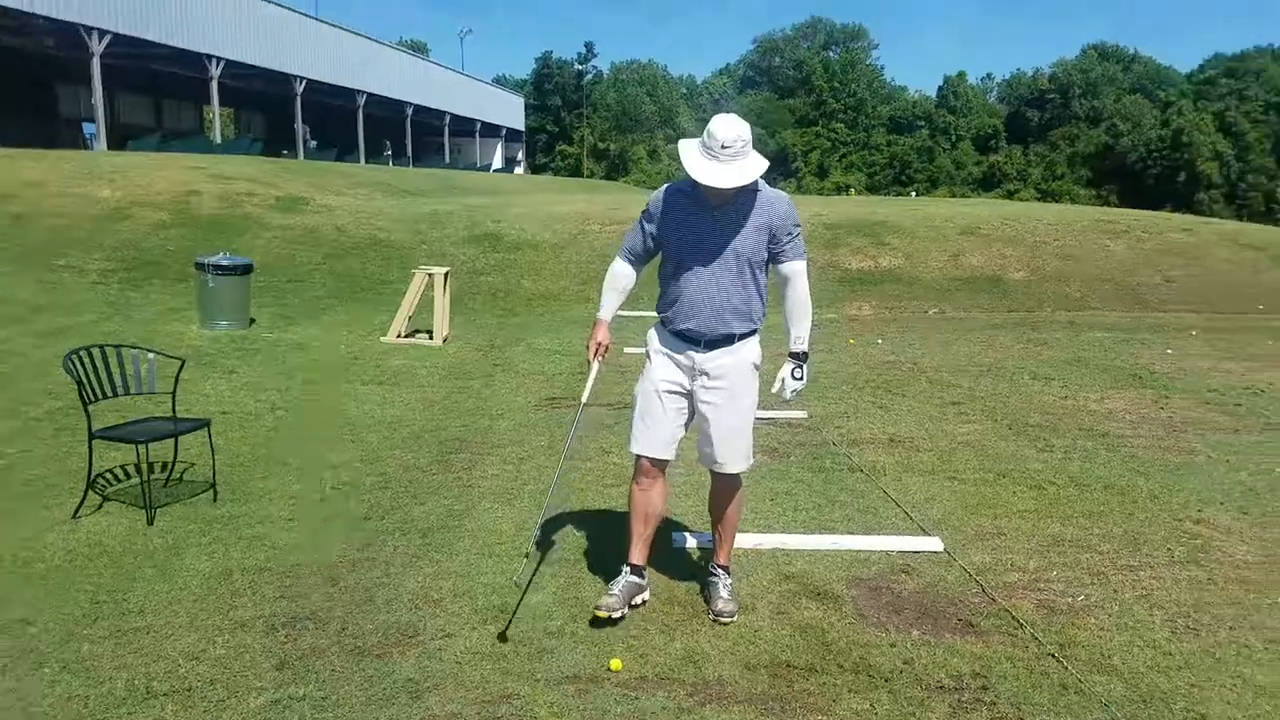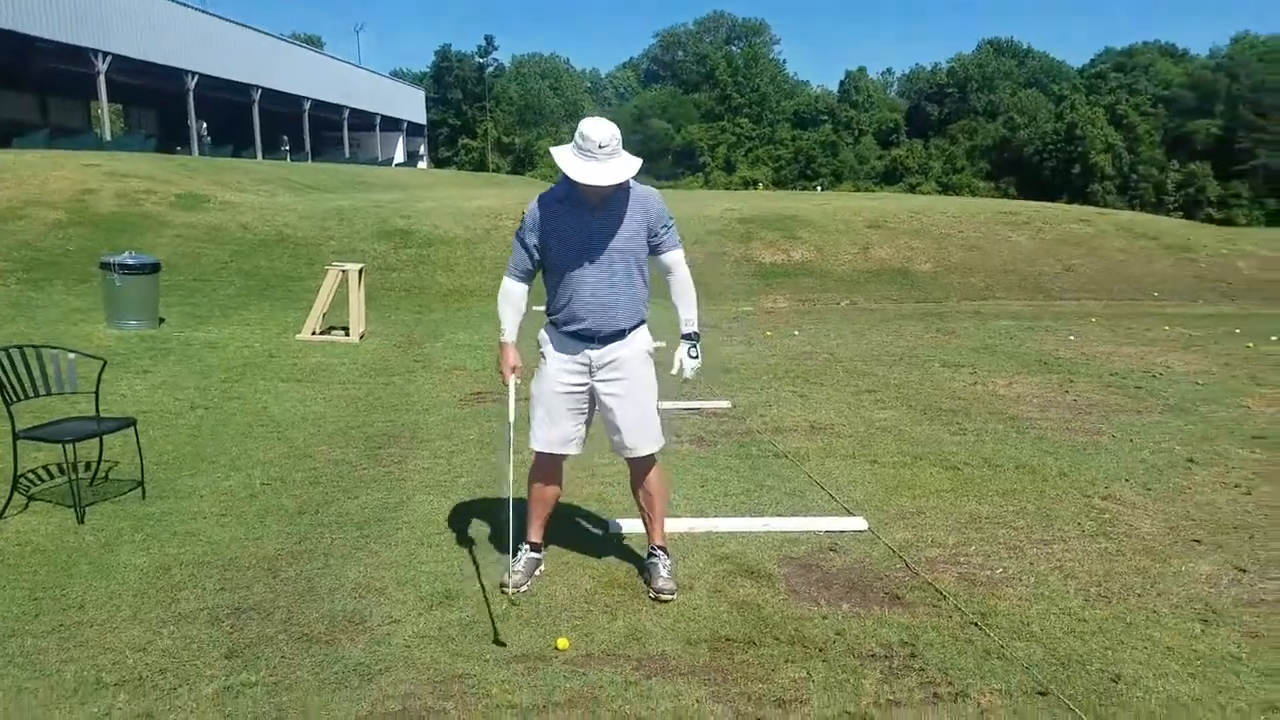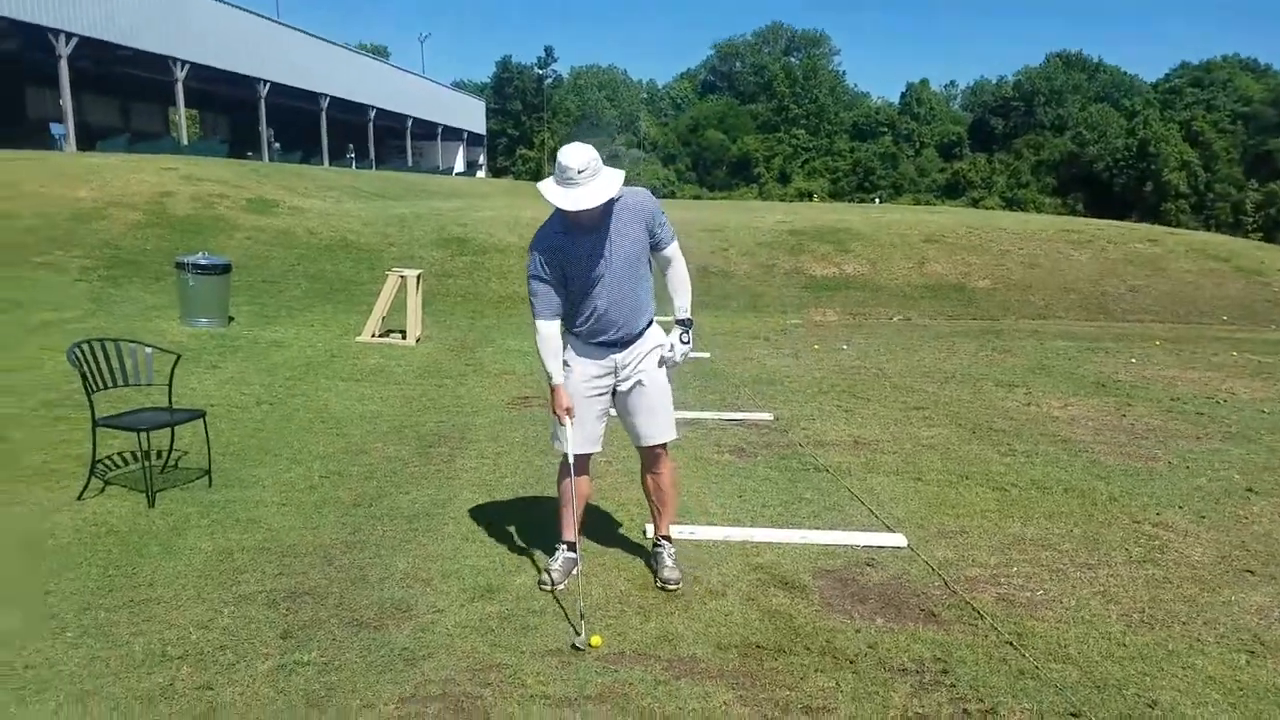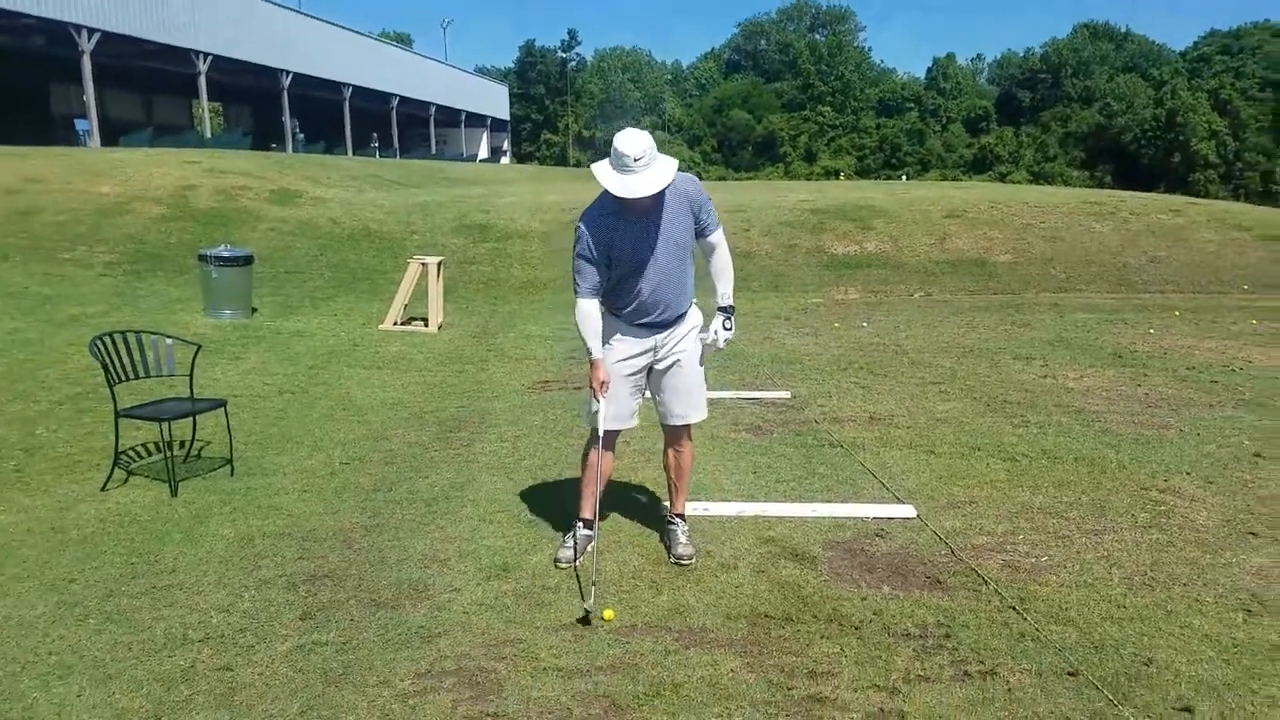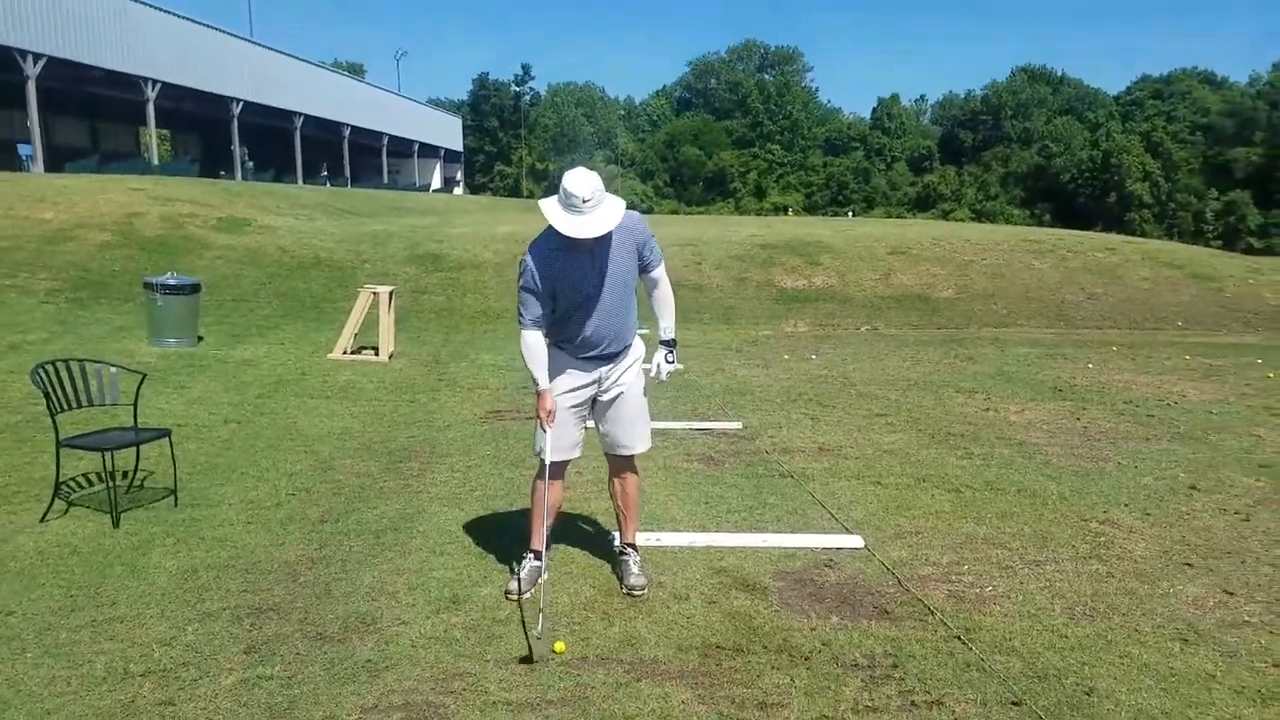
dt=0.5s
person 1, frame 1
left shoulder: (775, 207)
right shoulder: (667, 200)
left elbow: (794, 280)
right elbow: (628, 261)
left wrist: (798, 353)
right wrist: (604, 318)
left hip: (734, 356)
right hip: (668, 350)
left knee: (727, 471)
right knee: (648, 463)
left ankle: (720, 572)
right ankle: (634, 574)
person 1, frame 2
left shoulder: (647, 203)
right shoulder: (544, 209)
left elbow: (675, 269)
right elbow: (516, 279)
left wrist: (689, 334)
right wrist: (507, 342)
left hip: (627, 348)
right hip: (562, 350)
left knee: (642, 456)
right knee: (547, 456)
left ankle: (657, 552)
right ankle: (531, 548)
person 1, frame 3
left shoulder: (640, 205)
right shoulder: (546, 243)
left elbow: (672, 260)
right elbow: (546, 319)
left wrist: (682, 323)
right wrist: (557, 383)
left hip: (643, 347)
right hip: (583, 355)
left knee: (656, 451)
right knee: (576, 455)
left ankle: (663, 544)
right ankle: (567, 548)
person 1, frame 4
left shoulder: (688, 191)
right shoulder: (595, 222)
left elbow: (715, 247)
right elbow: (587, 297)
left wrist: (725, 308)
right wrist: (596, 357)
left hip: (680, 330)
right hip: (622, 335)
left knee: (679, 430)
right knee: (604, 431)
left ankle: (676, 521)
right ankle: (584, 524)
person 1, frame 5
left shoulder: (632, 228)
right shoulder: (540, 256)
left elbow: (657, 282)
right elbow: (532, 329)
left wrist: (667, 342)
right wrist: (543, 388)
left hip: (623, 362)
right hip: (566, 367)
left knee: (624, 460)
right knee: (553, 462)
left ankle: (628, 552)
right ankle: (535, 556)
